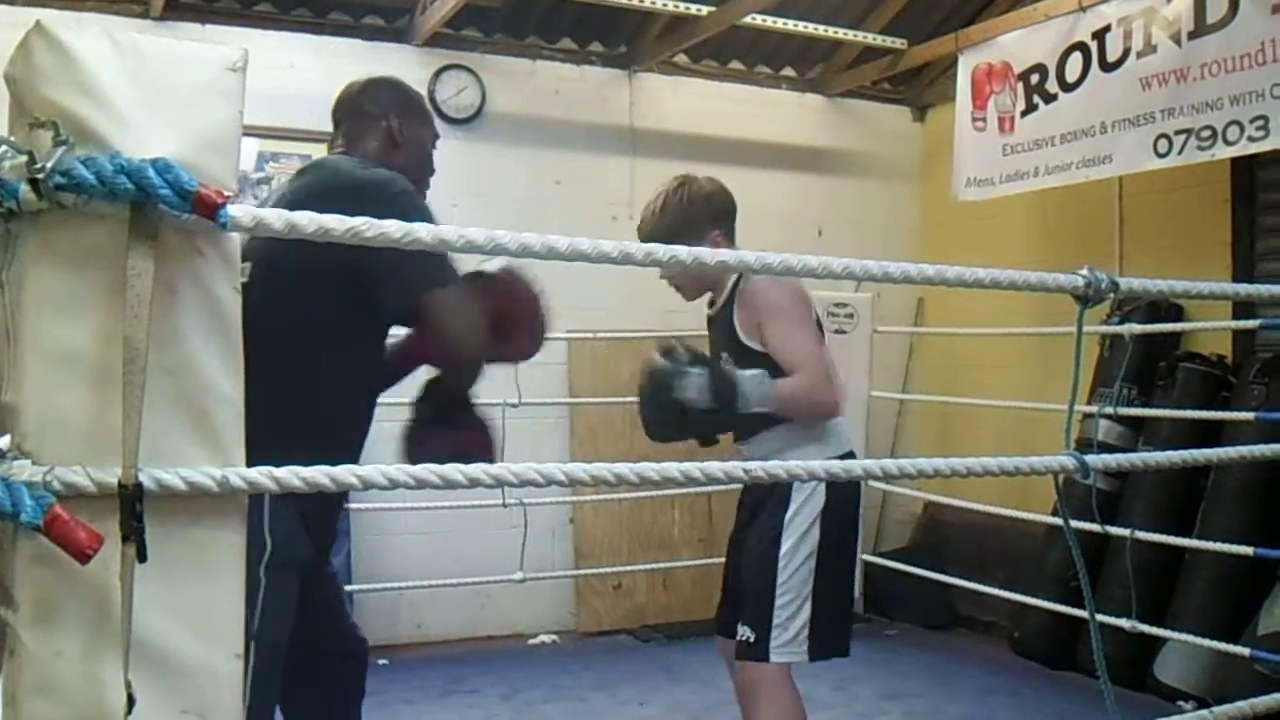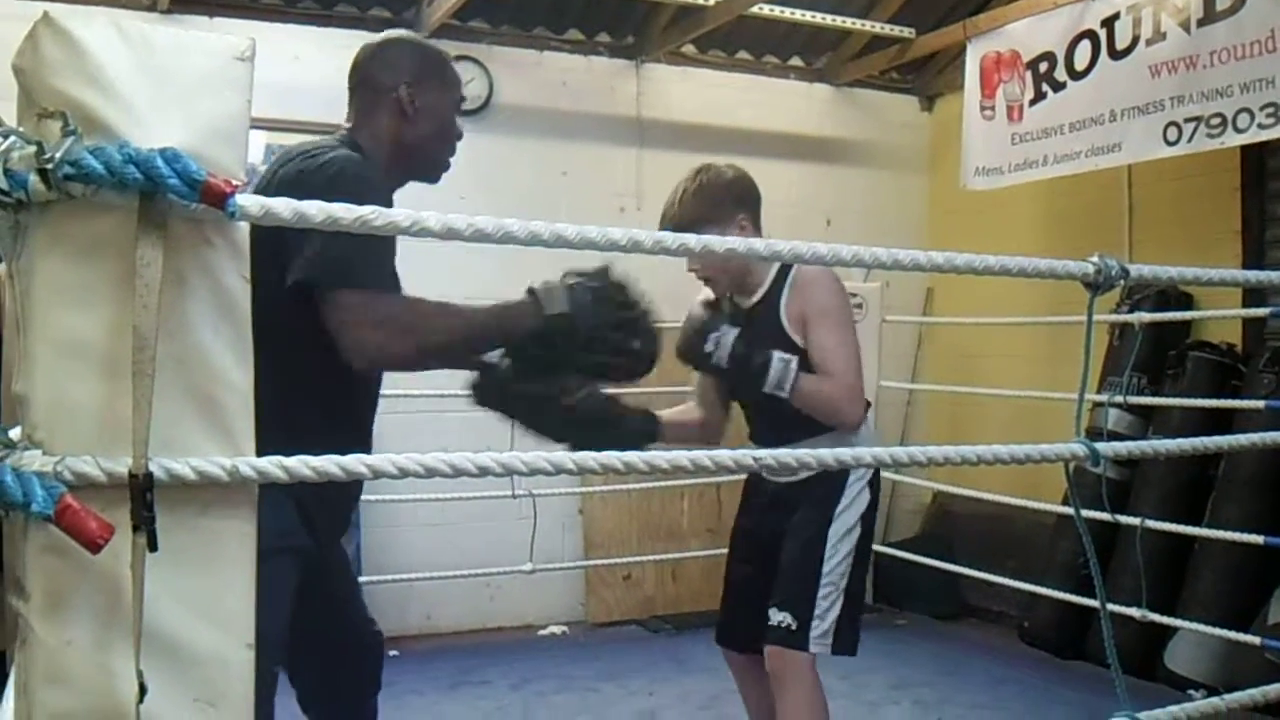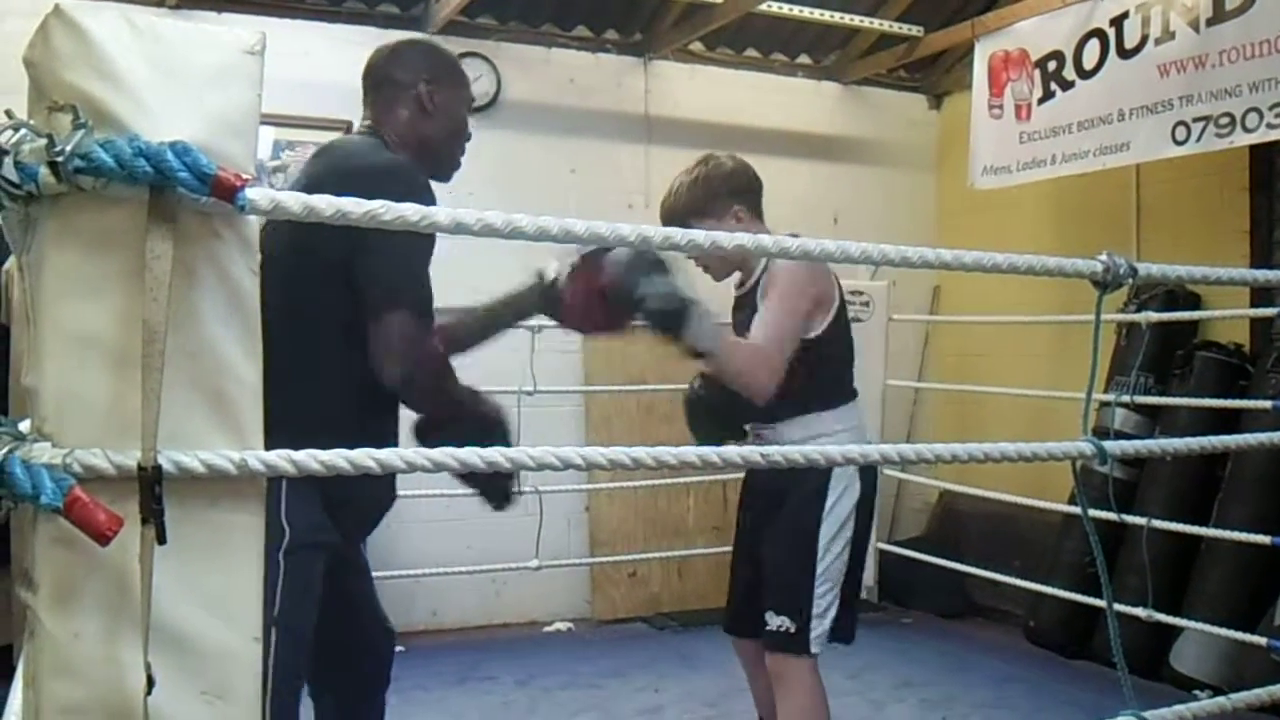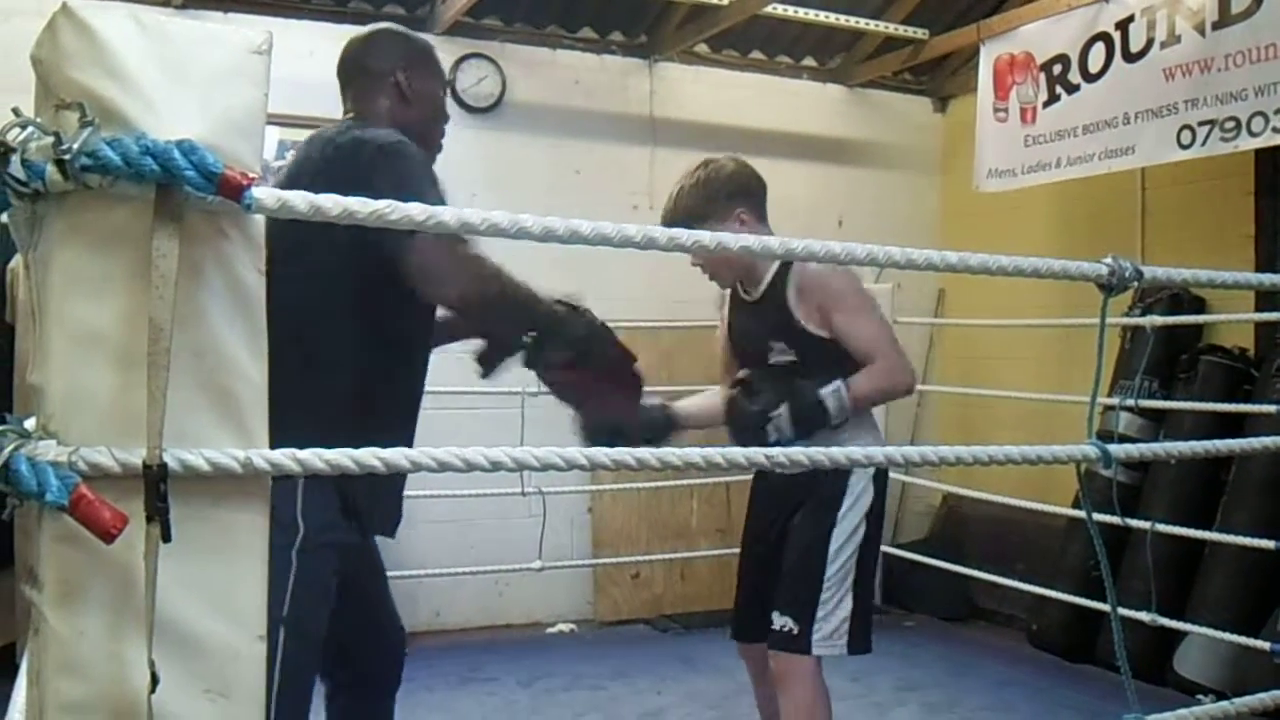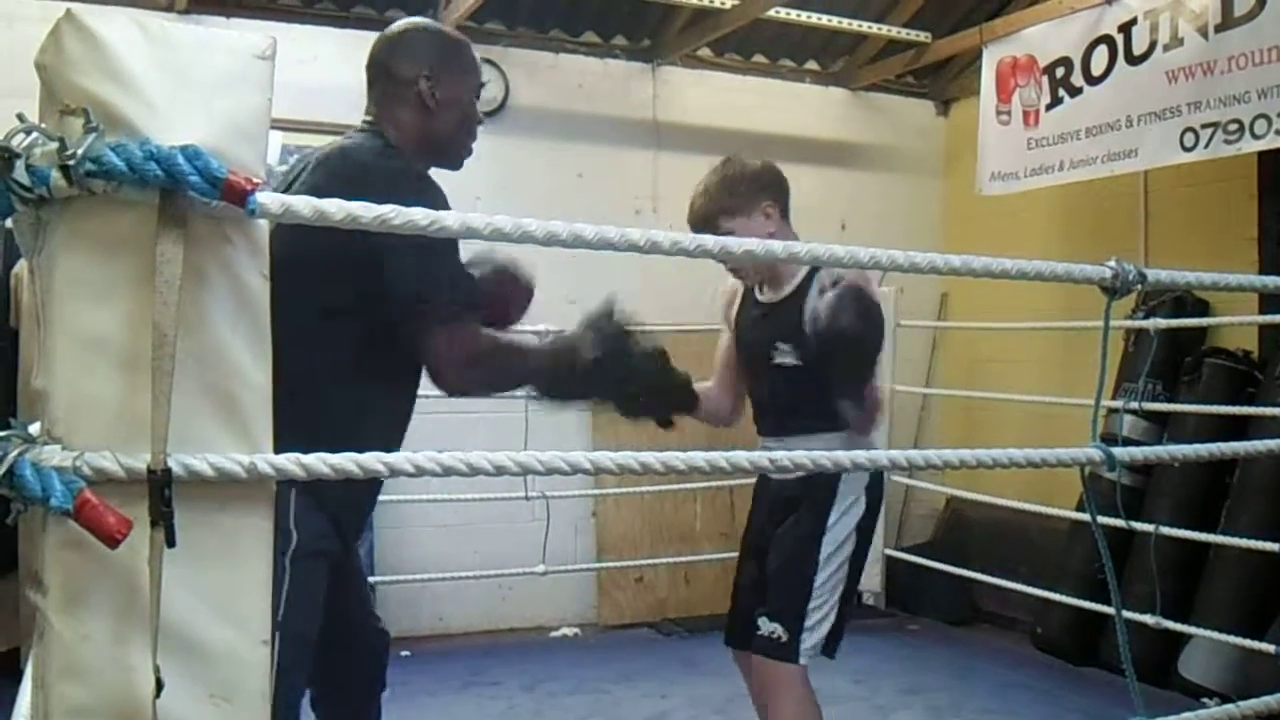
dt=0.5s
person 1, frame 1
left shoulder: (309, 197)
right shoulder: (370, 194)
right elbow: (463, 335)
left hip: (272, 490)
right hip: (254, 491)
left knee: (331, 666)
person 1, frame 2
left shoulder: (344, 181)
right shoulder: (335, 179)
left elbow: (375, 333)
right elbow: (373, 334)
right wrist: (540, 313)
left hip: (298, 490)
right hip: (252, 489)
person 1, frame 3
left shoulder: (341, 171)
right shoulder: (386, 177)
left elbow: (404, 332)
right elbow: (400, 360)
left wrist: (536, 297)
right wrist: (463, 416)
left hip: (312, 482)
right hip: (278, 482)
left knee: (359, 658)
person 1, frame 4
left shoulder: (325, 167)
right shoulder: (378, 156)
left elbow: (392, 316)
right elbow: (451, 273)
left wrist: (511, 327)
right wrist: (557, 325)
left hip: (322, 479)
right hip: (297, 477)
left knee: (371, 657)
person 1, frame 5
left shoulder: (325, 172)
right shoulder: (395, 187)
right elbow: (460, 360)
left wrist: (472, 302)
right wrist: (580, 354)
left hip: (310, 482)
right hip: (287, 487)
left knee: (358, 658)
person 2, frame 1
left shoulder: (765, 290)
right shoulder: (727, 302)
left elbow: (821, 394)
left wrist: (728, 391)
right wrist: (706, 414)
left hip: (808, 480)
right hip: (779, 481)
left knee: (761, 660)
right knee: (738, 645)
person 2, frame 2
left shoulder: (811, 284)
right shoulder: (714, 307)
left elbow: (847, 408)
right elbow: (708, 424)
left wrist: (756, 361)
right wrist: (625, 425)
left hip: (833, 482)
right hip: (770, 482)
left knee: (787, 656)
right knee: (741, 648)
person 2, frame 3
left shoulder: (795, 270)
right shoulder: (746, 283)
left elbow: (758, 377)
left wrist: (679, 313)
right wrist: (716, 405)
left hip: (826, 473)
right hip: (775, 472)
left knee: (788, 651)
right knee: (750, 639)
person 2, frame 4
left shoulder: (815, 276)
right shoulder: (739, 293)
left elbow: (897, 374)
right elbow: (739, 393)
left wrist: (815, 405)
right wrist: (659, 419)
left hip: (839, 475)
right hip: (782, 477)
left knee: (793, 653)
right knee: (755, 642)
person 2, frame 5
left shoulder: (840, 288)
right shoulder: (740, 294)
left elbow: (858, 421)
right elbow: (726, 404)
left wrist: (847, 380)
left hip: (837, 482)
right hip: (781, 482)
left knee: (781, 657)
right knee: (752, 648)
